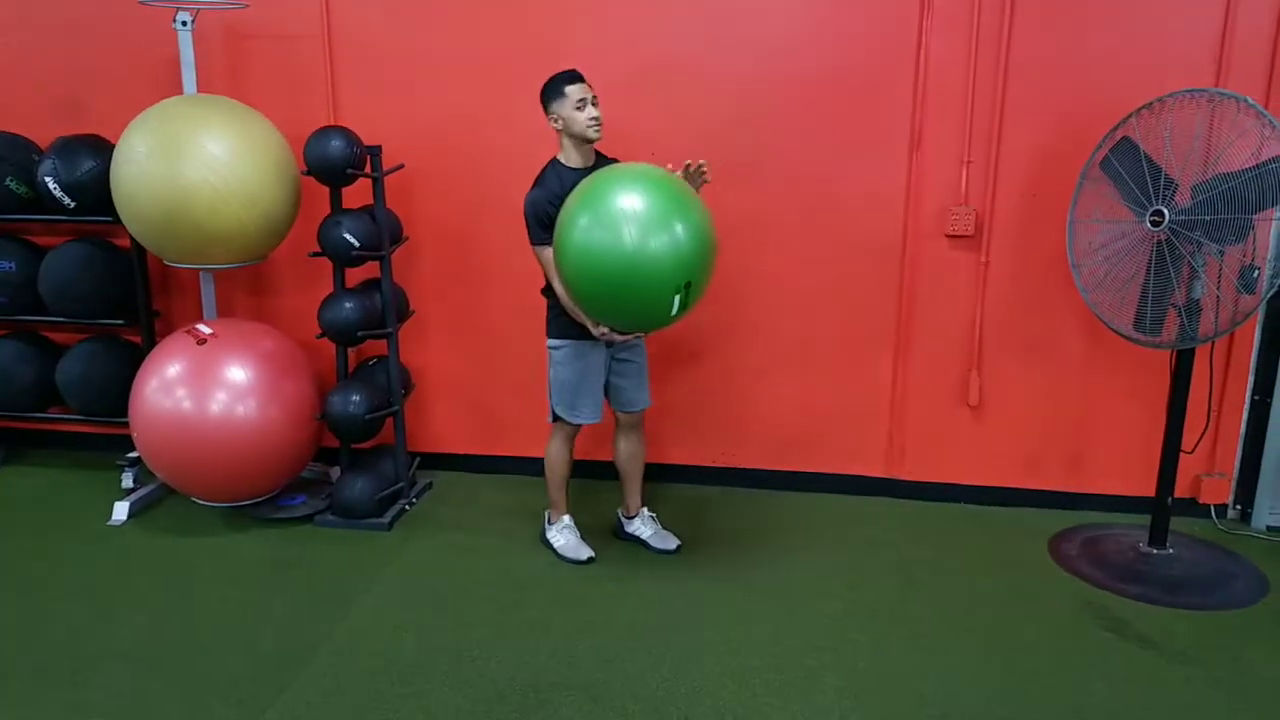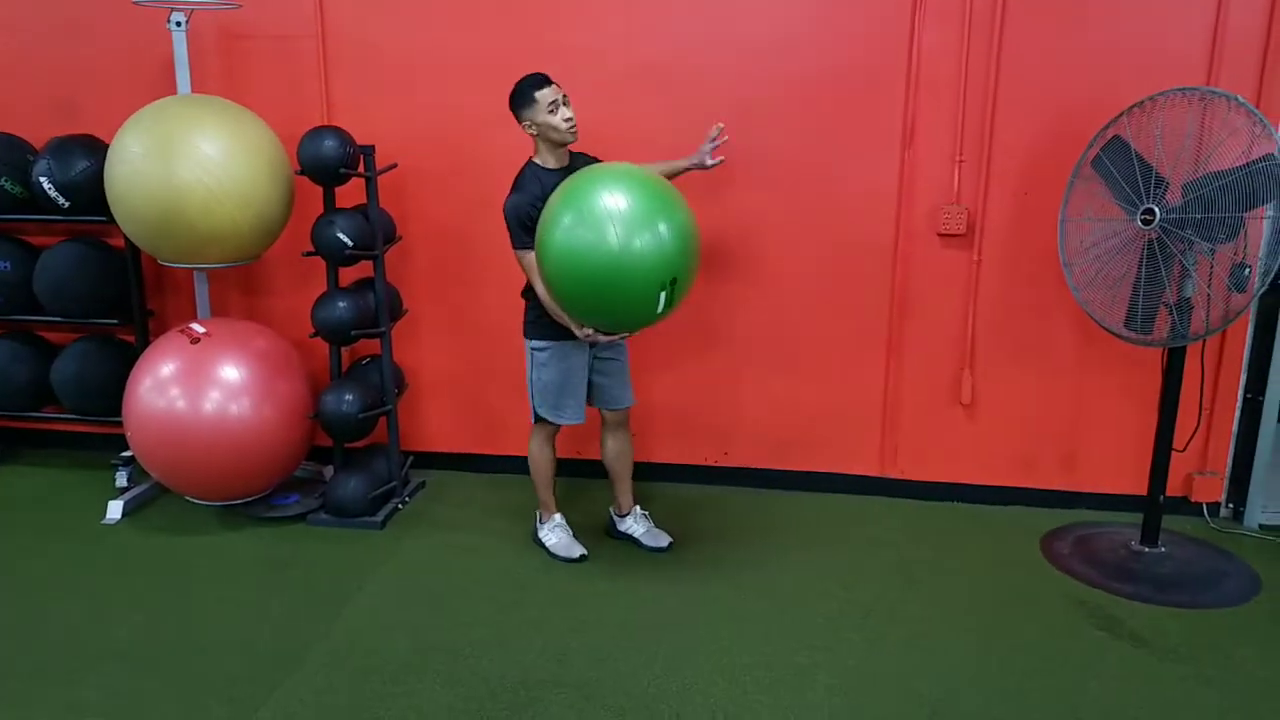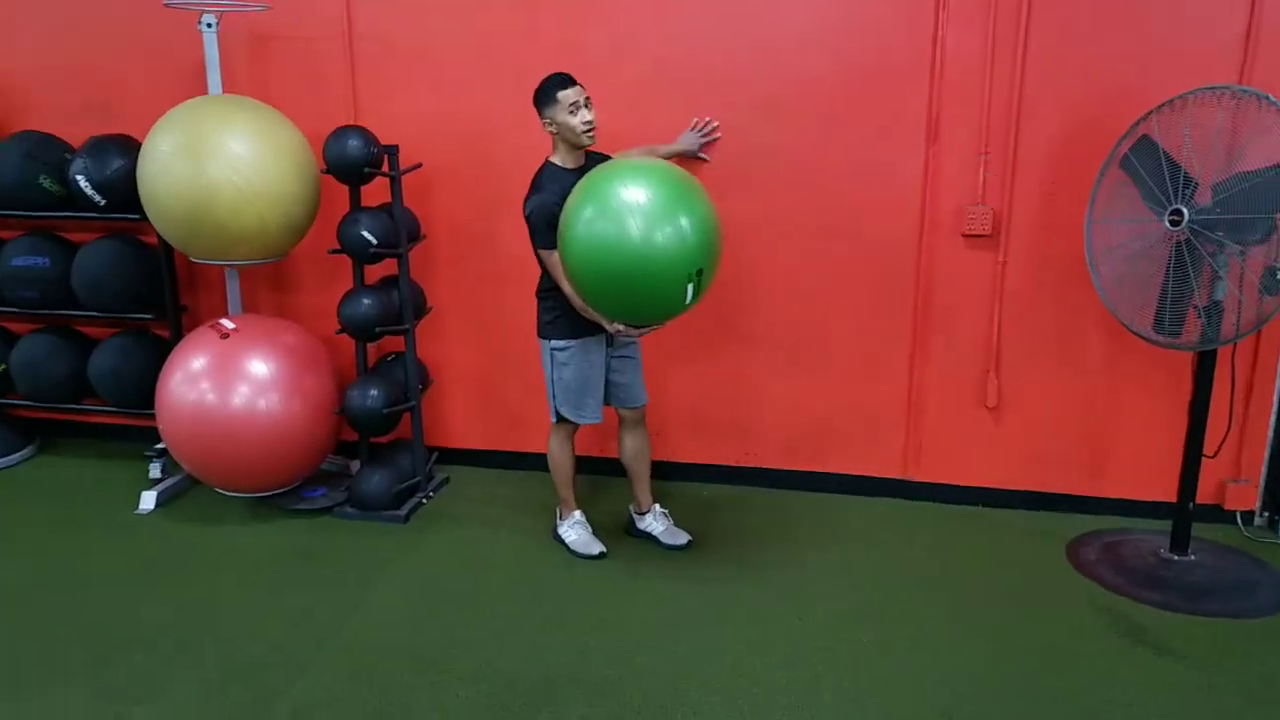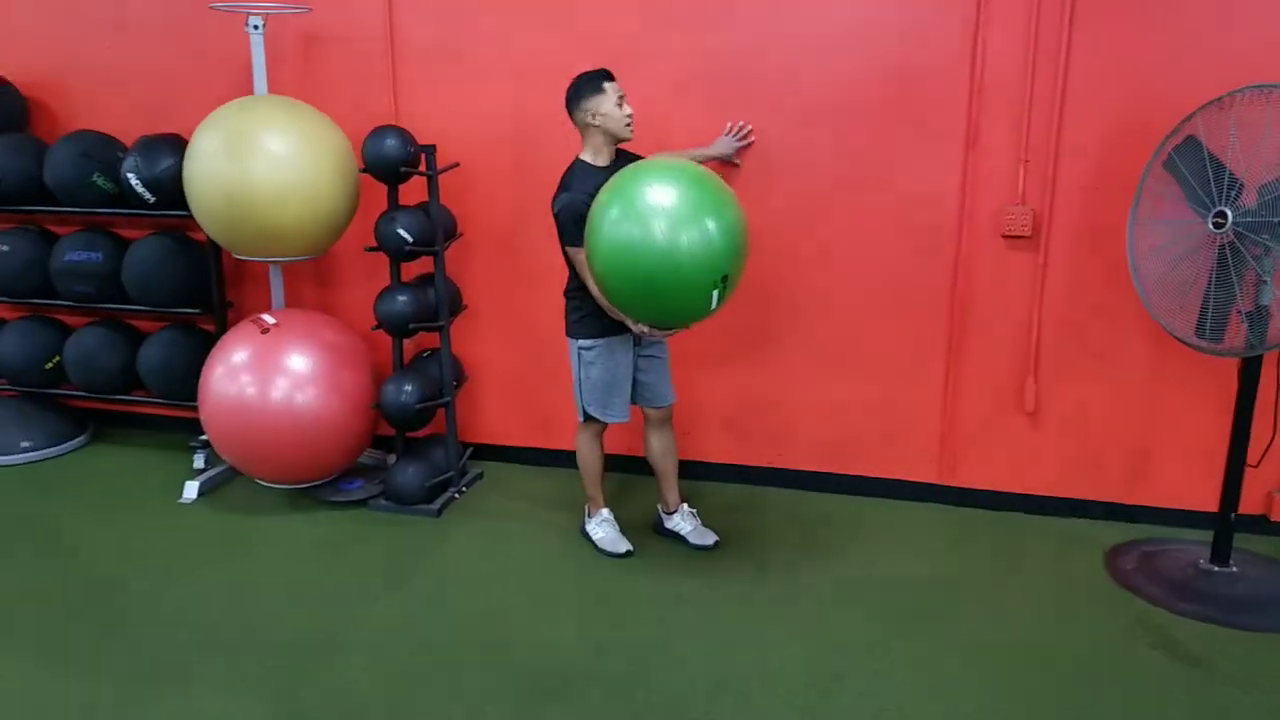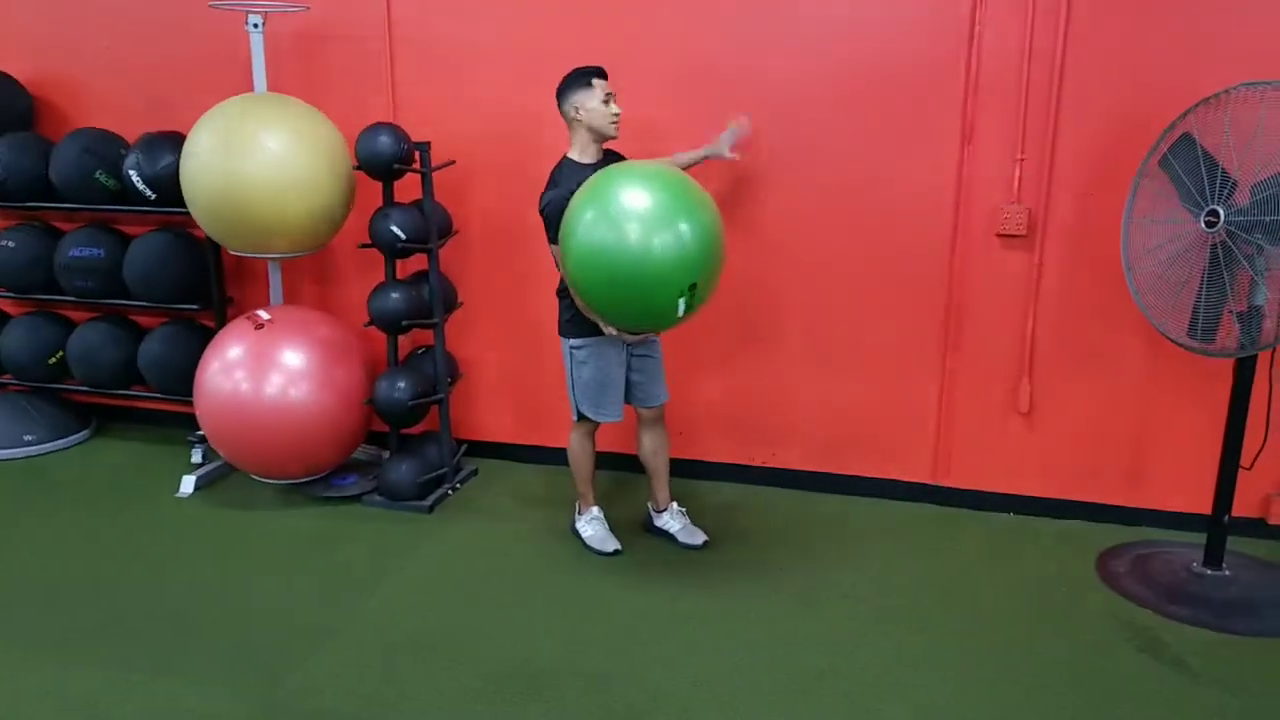
dt=0.3s
person 1, frame 1
right shoulder: (545, 194)
right elbow: (556, 276)
right wrist: (591, 325)
right hip: (574, 330)
left knee: (632, 419)
right knee: (567, 426)
left ankle: (633, 516)
right ankle: (557, 521)
person 1, frame 2
left shoulder: (586, 167)
right shoulder: (524, 199)
right elbow: (538, 281)
left wrist: (687, 163)
right wrist: (576, 328)
right hip: (553, 330)
left knee: (617, 416)
right knee: (548, 424)
left ankle: (625, 514)
right ankle: (548, 521)
person 1, frame 3
left shoulder: (598, 164)
right shoulder: (544, 199)
left elbow: (627, 160)
right elbow: (565, 281)
left wrist: (677, 148)
right wrist: (607, 323)
left hip: (616, 316)
right hip: (570, 328)
left knee: (634, 414)
right knee: (567, 423)
left ankle: (645, 513)
right ankle: (569, 518)
person 1, frame 4
left shoulder: (626, 163)
right shoulder: (574, 197)
right elbow: (591, 279)
left wrist: (713, 152)
right wrist: (630, 322)
left hip: (642, 316)
right hip: (597, 327)
left knee: (660, 414)
right knee: (595, 422)
left ankle: (673, 512)
right ankle: (596, 515)
person 1, frame 5
left shoulder: (613, 163)
right shoulder: (561, 194)
right elbow: (571, 275)
left wrist: (709, 151)
right wrist: (603, 323)
right hip: (590, 326)
left knee: (653, 413)
right knee: (588, 421)
left ankle: (663, 511)
right ankle: (586, 513)
